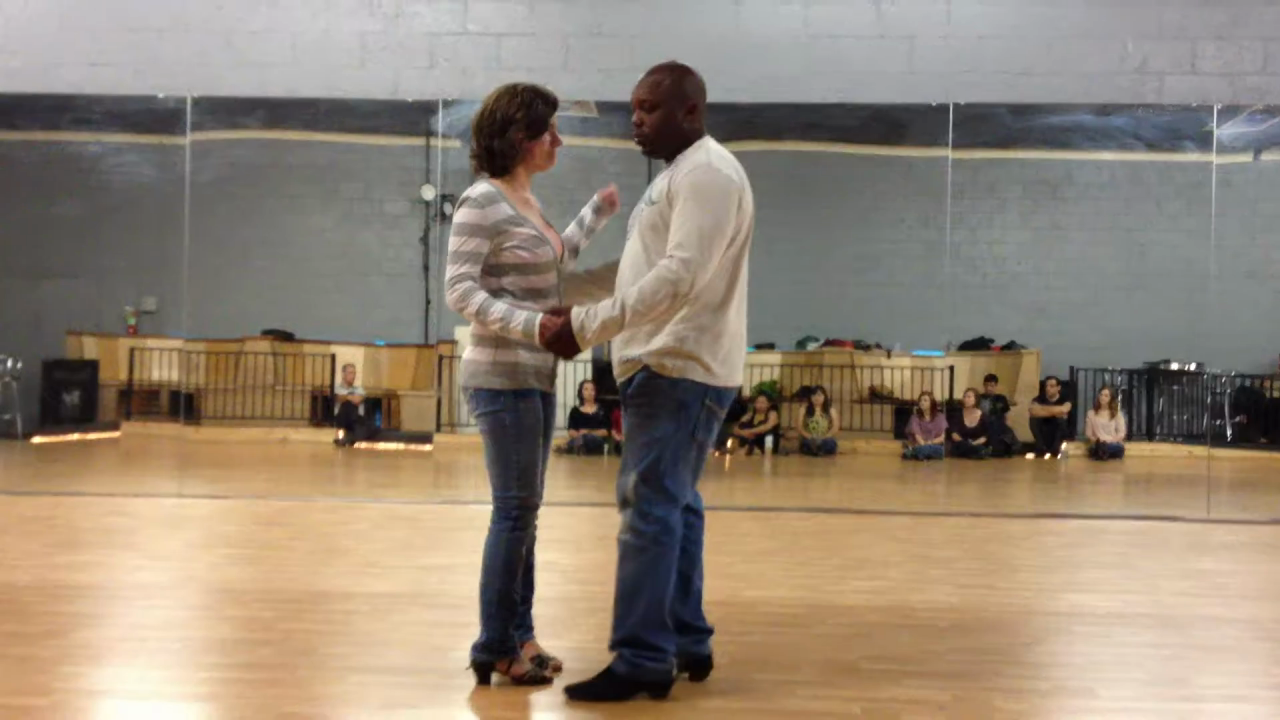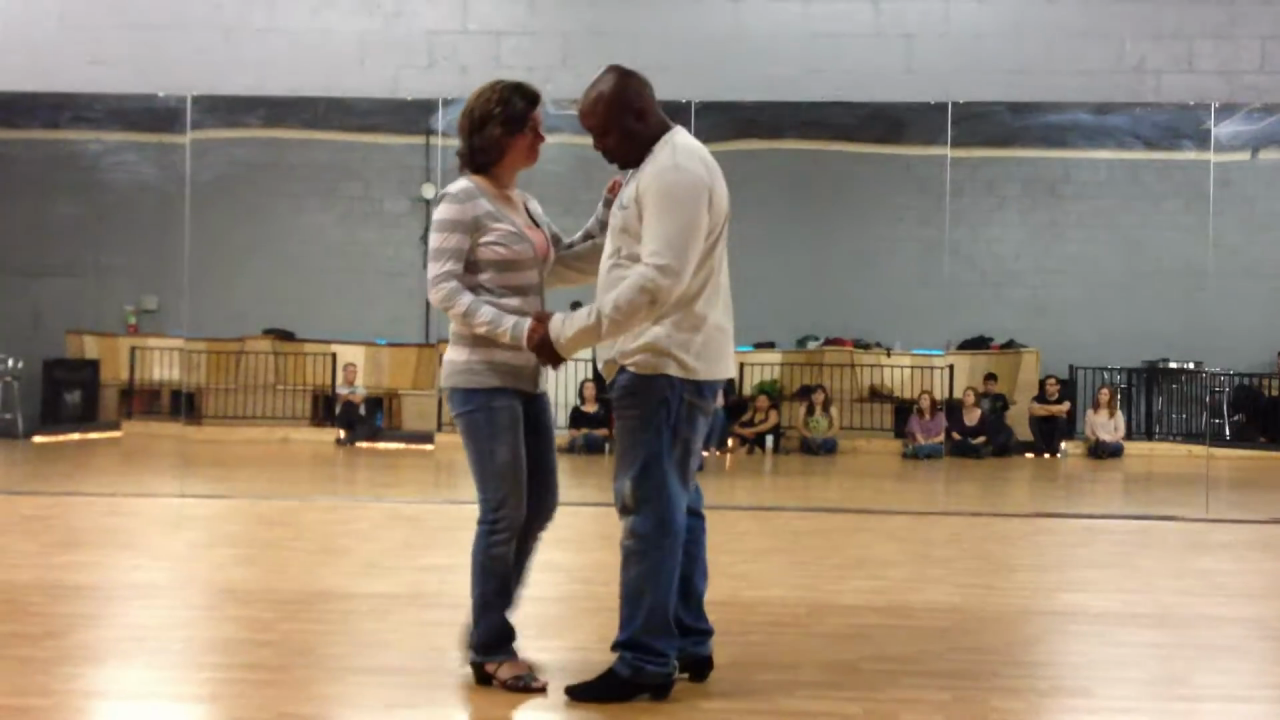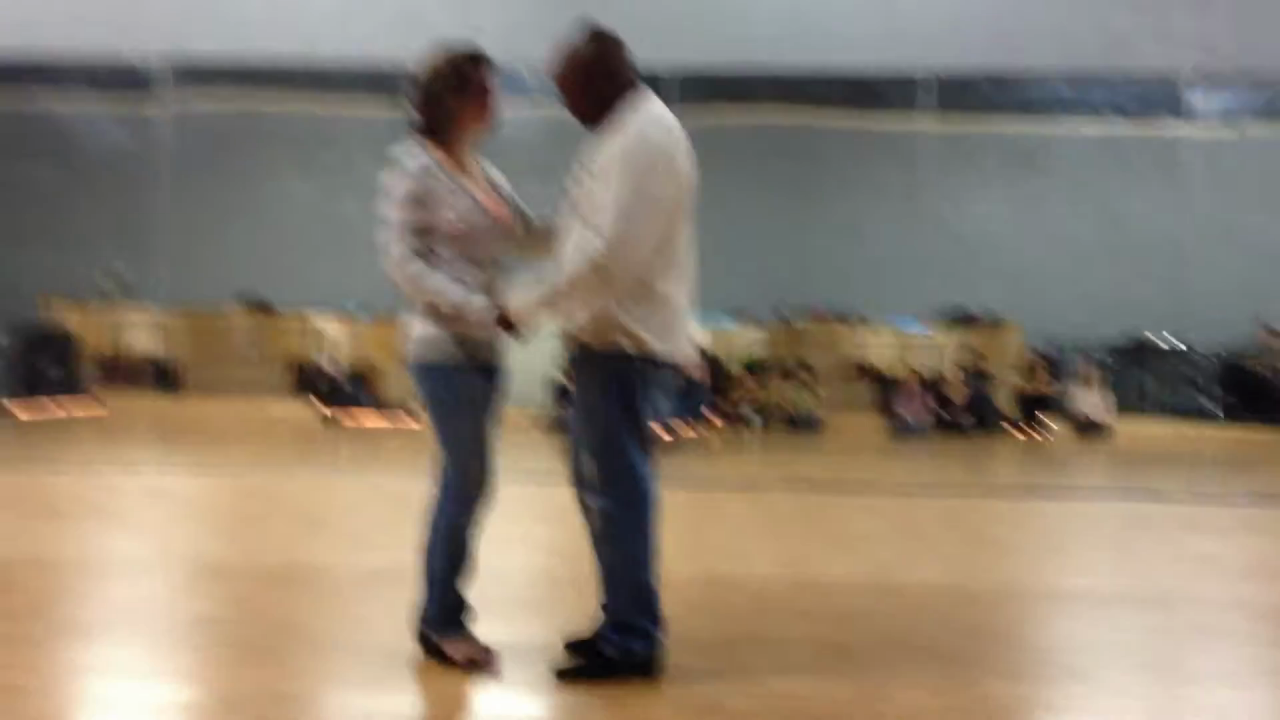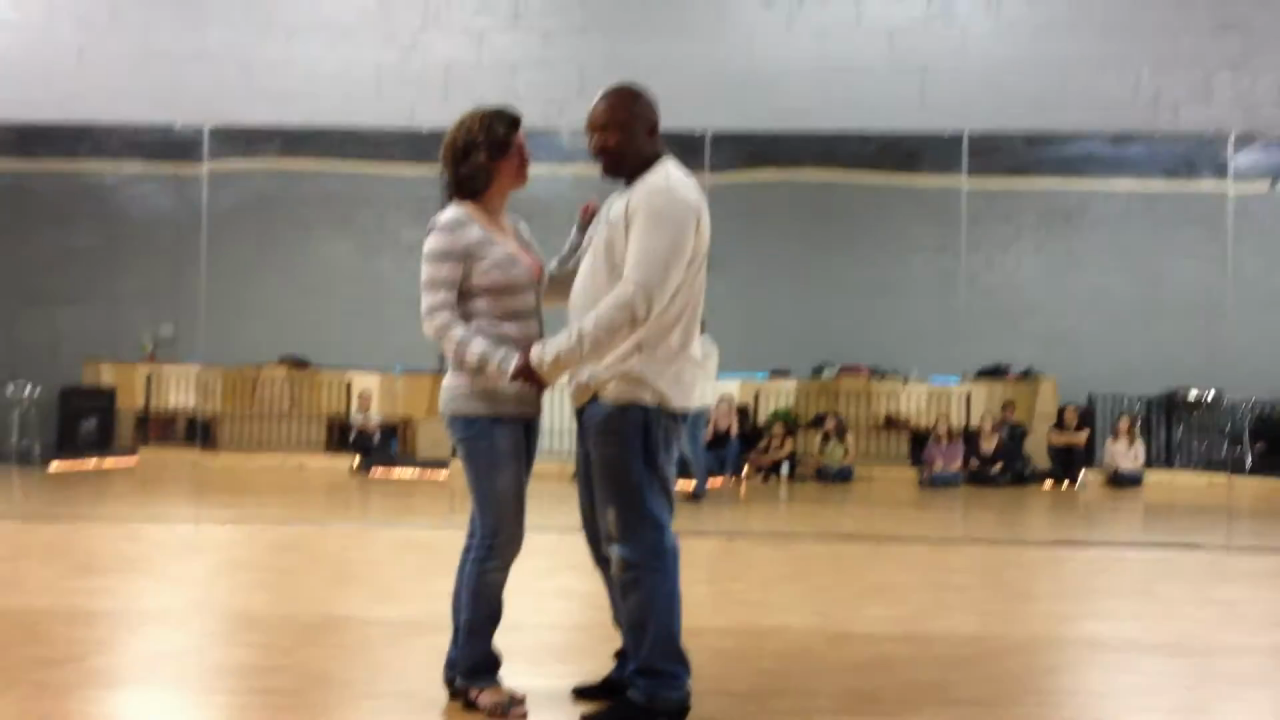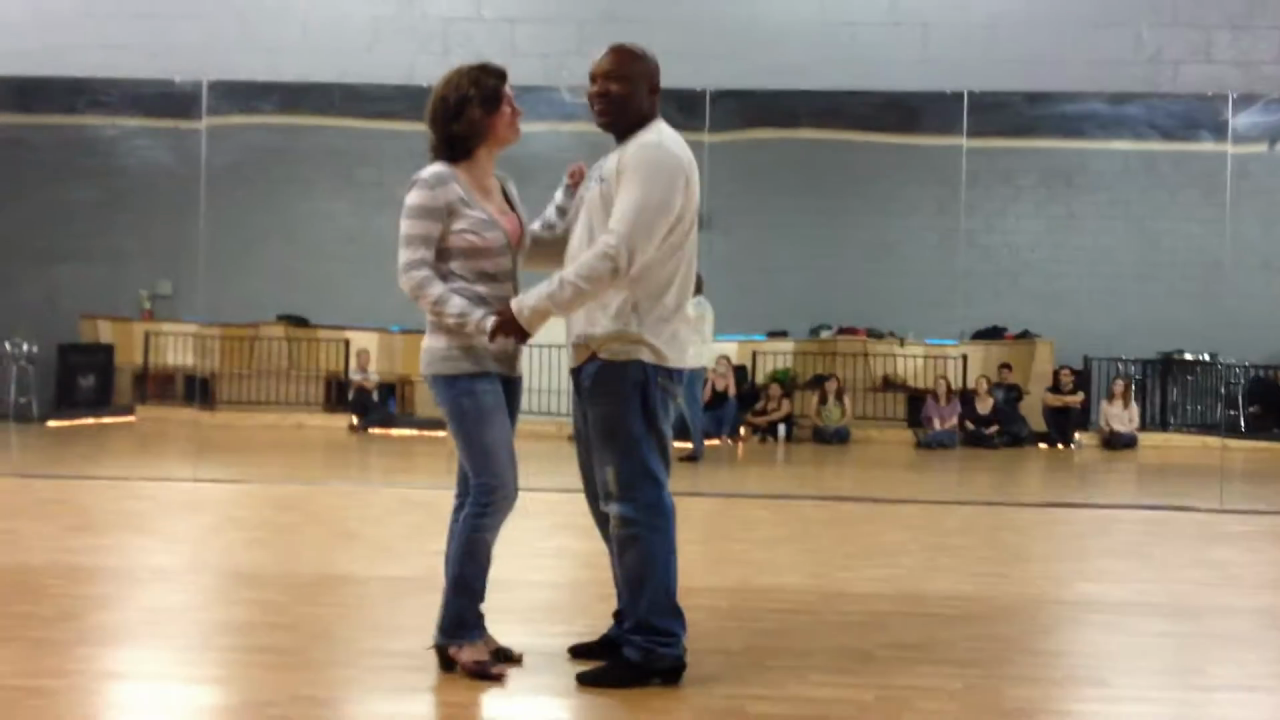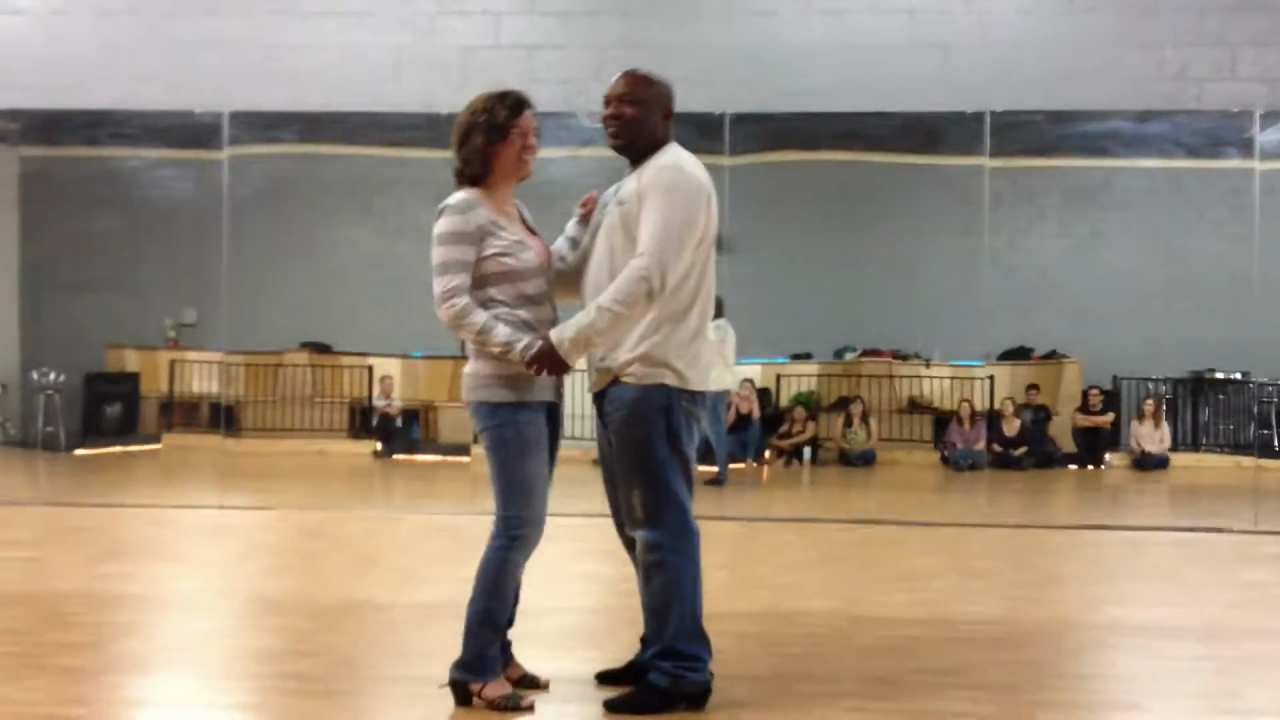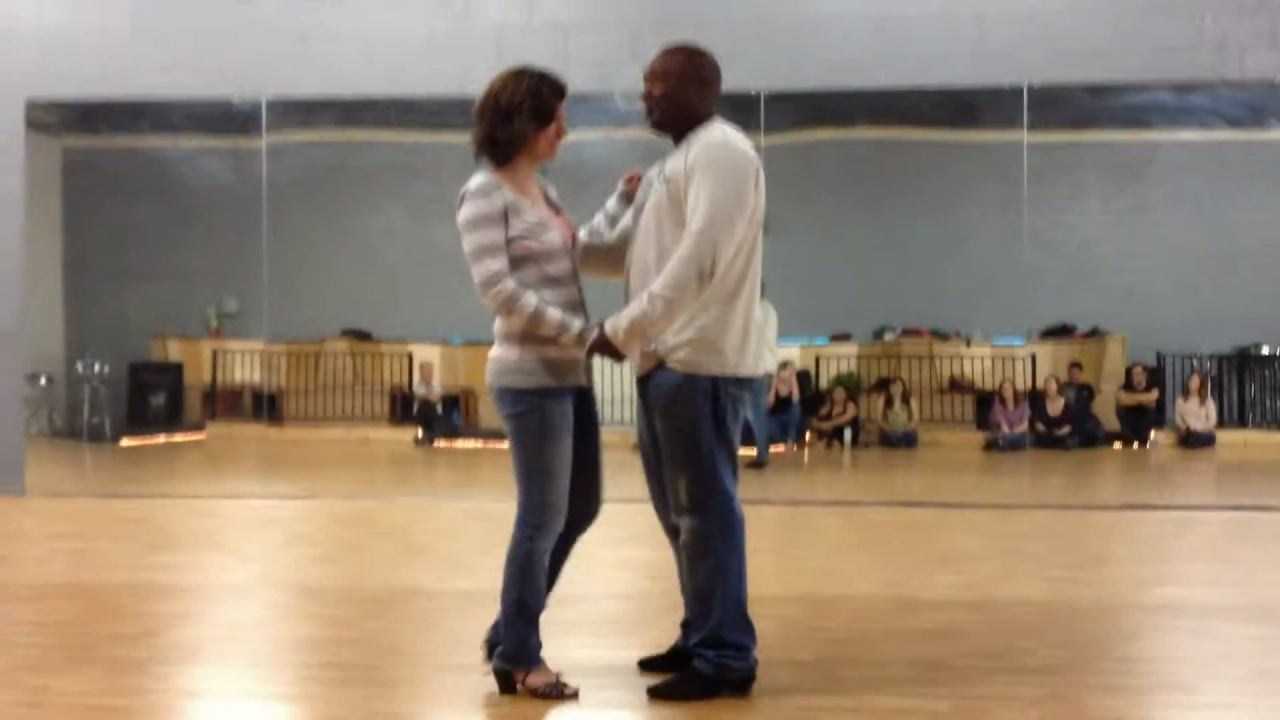
dt=0.5s
person 1, frame 1
left shoulder: (707, 172)
right shoulder: (678, 176)
left elbow: (679, 278)
left wrist: (583, 324)
right wrist: (585, 323)
left hip: (681, 368)
right hip: (665, 365)
left knee: (648, 505)
right knee: (673, 505)
left ankle: (644, 658)
right ankle: (687, 644)
person 1, frame 2
left shoulder: (676, 168)
right shoulder: (660, 166)
left elbow: (658, 282)
left wrist: (567, 333)
right wrist: (569, 328)
left hip: (665, 365)
right hip: (666, 362)
left knee: (648, 509)
right knee: (675, 506)
left ankle: (645, 661)
right ankle: (688, 642)
person 1, frame 3
left shoulder: (638, 136)
right shoulder: (632, 130)
left elbow: (609, 253)
left wrist: (523, 306)
left hip: (625, 338)
right hip: (617, 334)
left knee: (615, 487)
right knee: (603, 481)
left ankle: (631, 641)
right ankle: (628, 619)
person 1, frame 4
left shoulder: (667, 194)
right shoulder: (631, 197)
left elbow: (636, 303)
left wrist: (549, 358)
right wrist: (559, 362)
left hip: (637, 396)
right hip: (608, 392)
left knee: (638, 542)
right knee: (612, 540)
right ankle: (637, 668)
person 1, frame 5
left shoulder: (656, 152)
right shoulder: (623, 157)
left elbow: (617, 256)
left wrist: (530, 308)
left hip: (633, 354)
right hip: (605, 351)
left knee: (635, 500)
right knee: (613, 500)
left ankle: (654, 646)
right ankle: (634, 627)
person 1, frame 6
left shoulder: (674, 174)
right shoulder: (636, 182)
left elbow: (649, 278)
left wrist: (567, 340)
left hip: (654, 379)
right hip: (623, 376)
left knee: (660, 526)
right knee: (639, 527)
right ankle: (659, 653)
person 1, frame 7
left shoulder: (721, 151)
right shoulder: (676, 160)
left elbow: (699, 259)
right elbow: (632, 252)
left wrist: (624, 329)
left hip: (700, 363)
right hip: (666, 360)
left knee: (704, 510)
right knee: (680, 511)
left ankle: (725, 656)
right ankle: (702, 637)
person 2, frame 1
left shoulder: (528, 202)
right shoulder: (482, 202)
right elbow: (460, 289)
left wrist: (593, 217)
right wrist: (531, 325)
left hip: (535, 376)
right hip: (503, 377)
left knee: (524, 509)
right knee: (515, 509)
left ankle: (517, 634)
right ankle: (495, 647)
person 2, frame 2
left shoulder: (527, 206)
right shoulder: (461, 199)
left elbow: (567, 265)
right elbow: (443, 288)
left wrist: (608, 216)
right wrist: (517, 329)
left hip: (526, 379)
right hip: (481, 378)
left knee: (538, 506)
right knee: (505, 512)
left ankle: (489, 628)
right ankle: (491, 648)
person 2, frame 3
left shoulder: (489, 174)
right shoulder: (416, 168)
left elbow: (528, 237)
right elbow: (402, 262)
right wrist: (476, 305)
left hip: (482, 350)
right hip: (444, 348)
left knee: (461, 480)
right knee: (469, 479)
left ankle: (440, 617)
right ankle: (444, 622)
person 2, frame 4
left shoulder: (515, 228)
right shoulder: (452, 227)
left elbow: (547, 290)
right elbow: (438, 318)
right wrist: (504, 364)
left hip: (520, 404)
right hip: (482, 405)
left knee: (491, 537)
right knee: (500, 538)
left ankle: (463, 666)
person 2, frame 5
left shoulder: (503, 186)
right shoulder: (435, 183)
left elbow: (531, 248)
right elbow: (414, 274)
left wrist: (569, 194)
right wrist: (480, 322)
left hip: (502, 362)
right hip: (462, 362)
left knee: (479, 493)
right knee: (495, 489)
left ankle: (465, 627)
right ankle: (457, 629)
person 2, frame 6
left shoulder: (517, 210)
right shoulder: (462, 210)
right elbow: (452, 304)
left wrist: (581, 226)
right wrist: (524, 350)
left hip: (539, 389)
right hip: (504, 391)
left knee: (520, 526)
right knee: (520, 527)
left ankle: (495, 650)
right ankle: (475, 669)
person 2, frame 7
left shoulder: (542, 189)
right shoulder: (485, 193)
left elbow: (575, 256)
right elbow: (498, 289)
left wrist: (622, 201)
right wrist: (583, 332)
left hip: (568, 374)
right hip: (530, 374)
left knee: (580, 506)
right knee: (543, 516)
left ankle: (512, 630)
right ankle: (517, 657)
